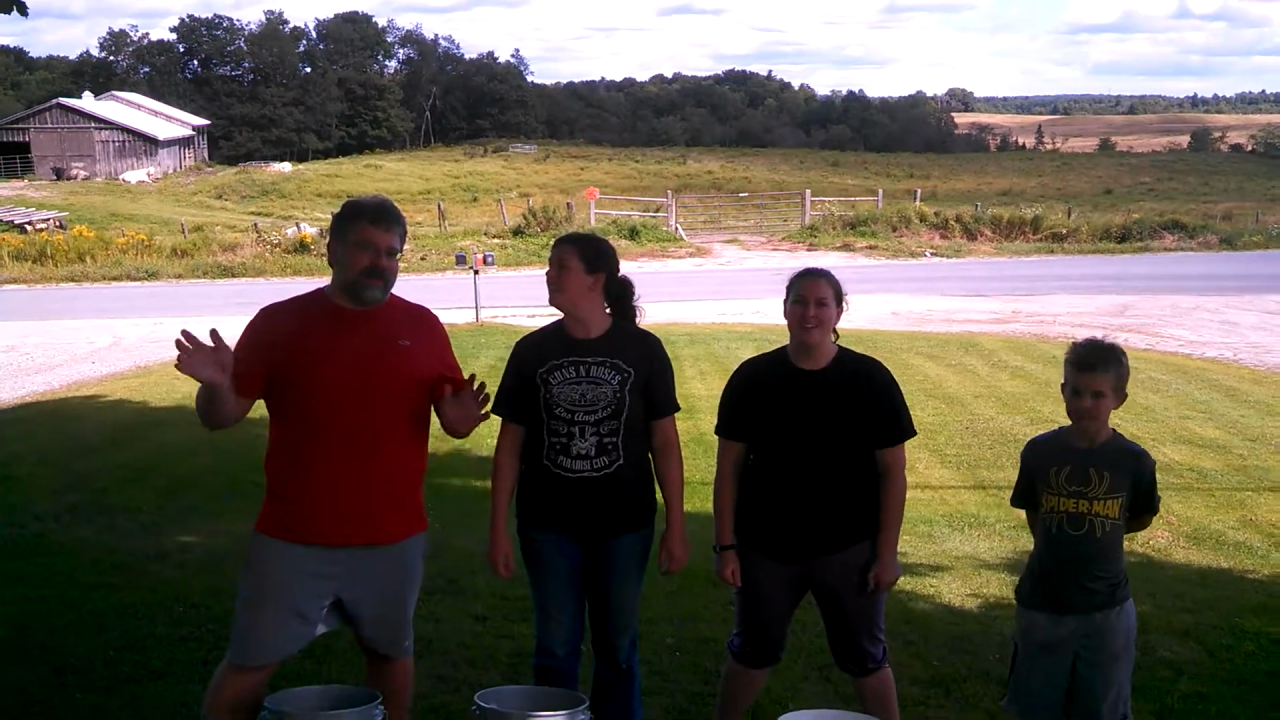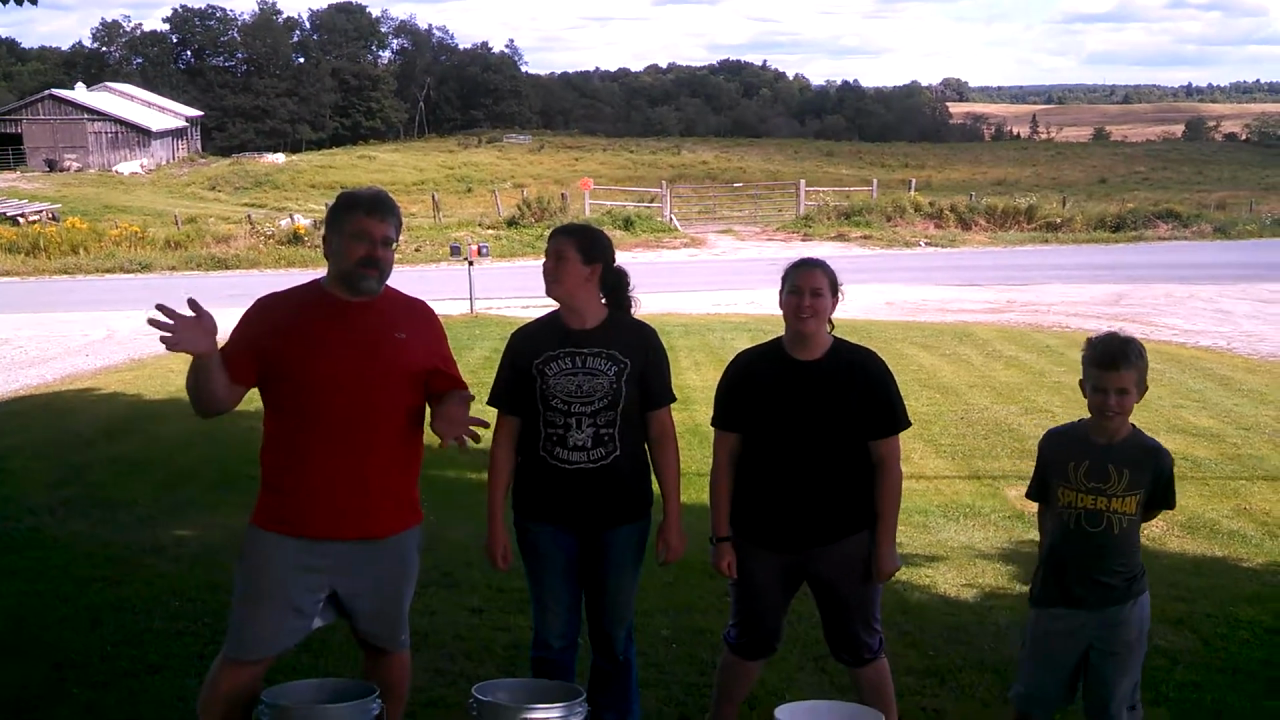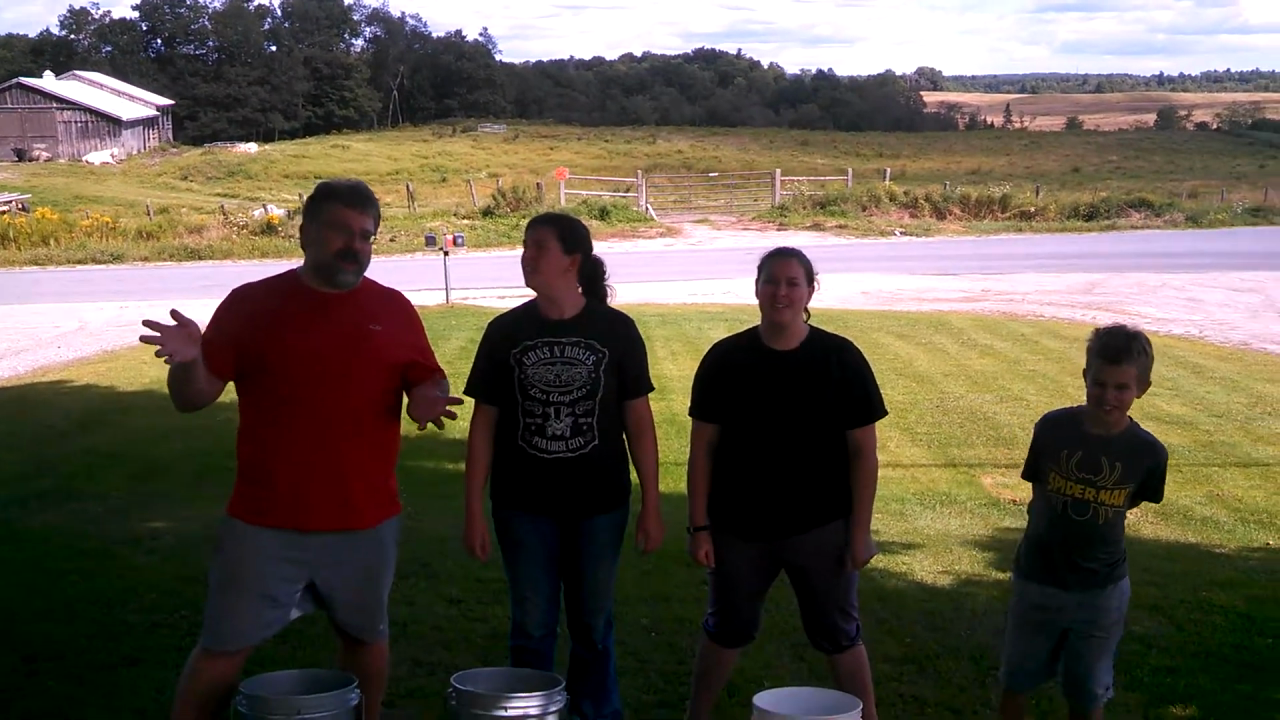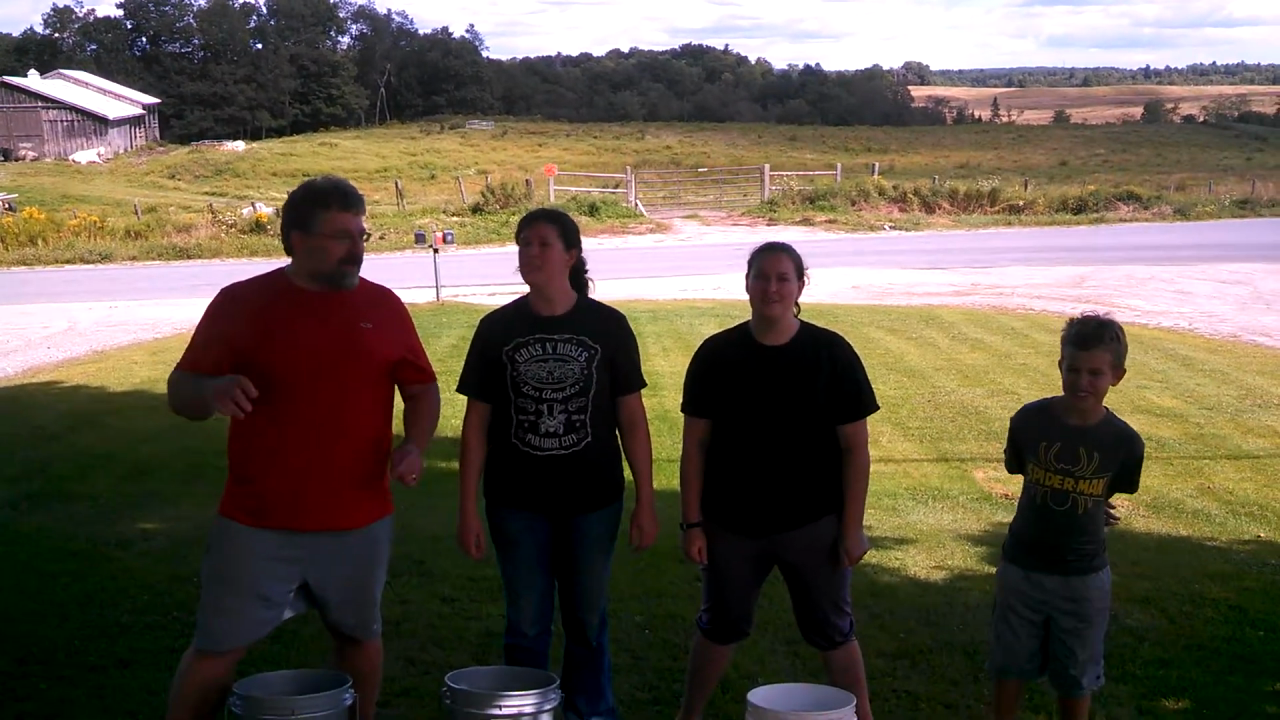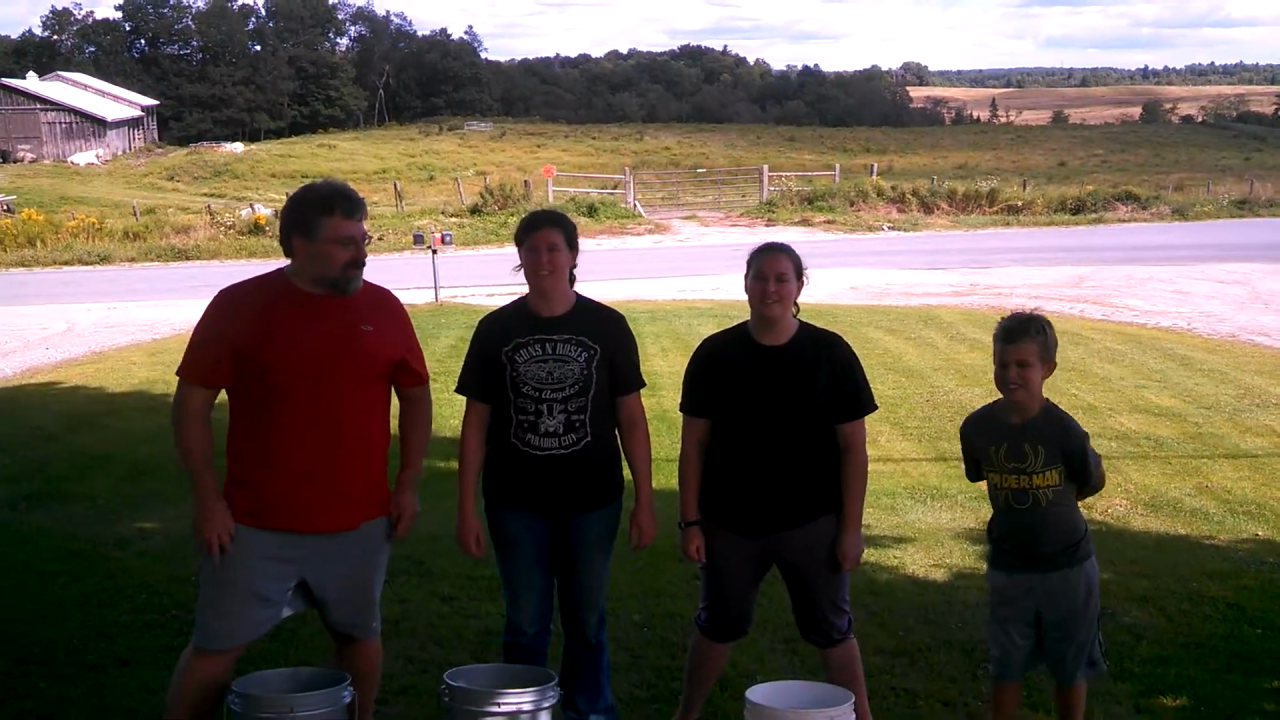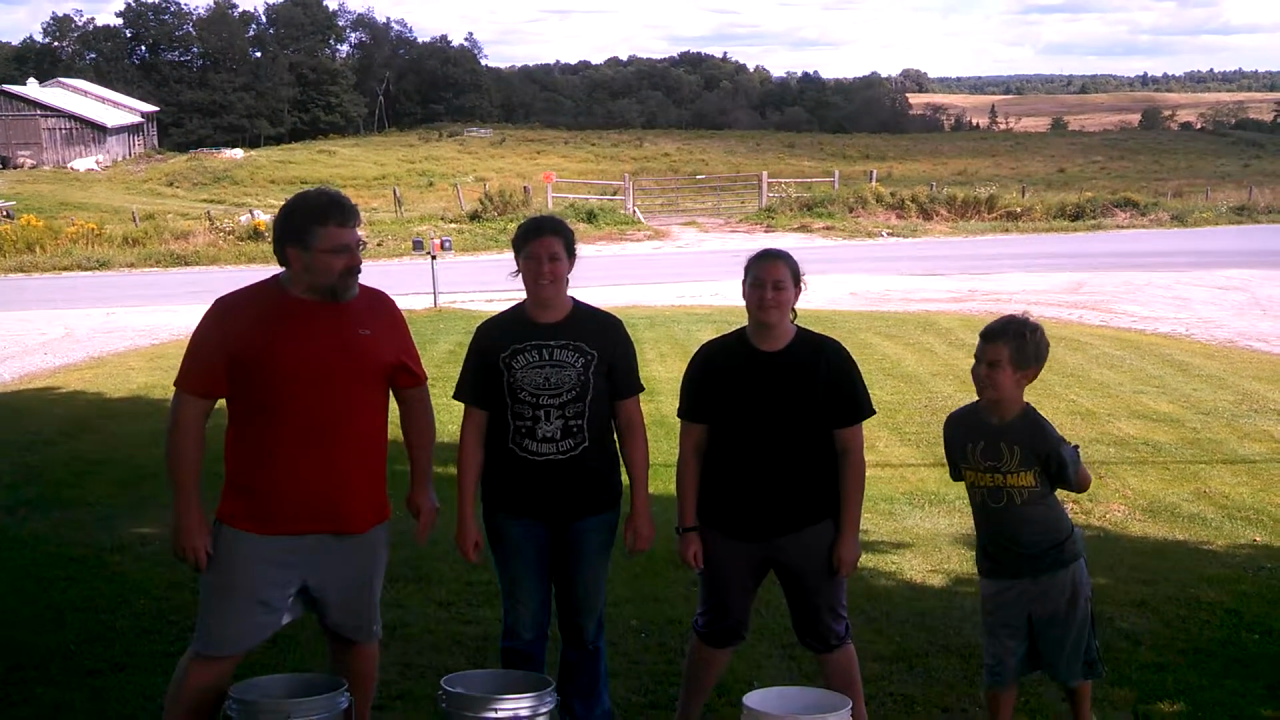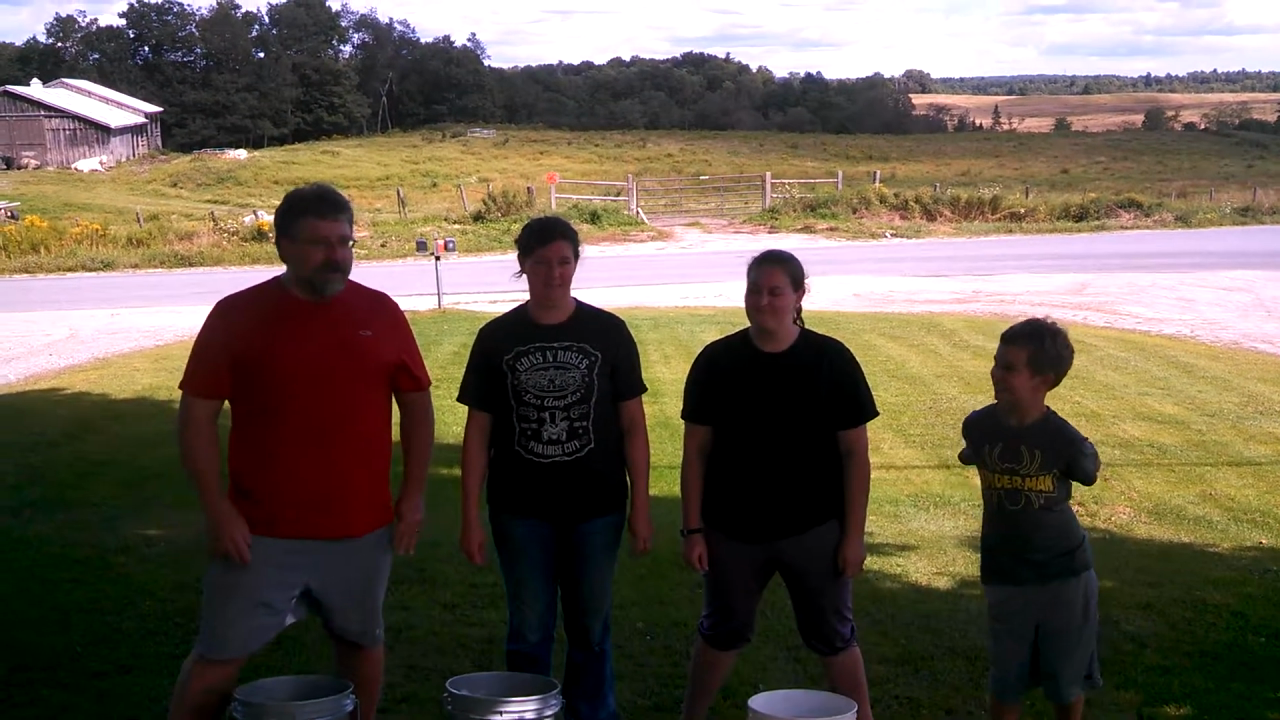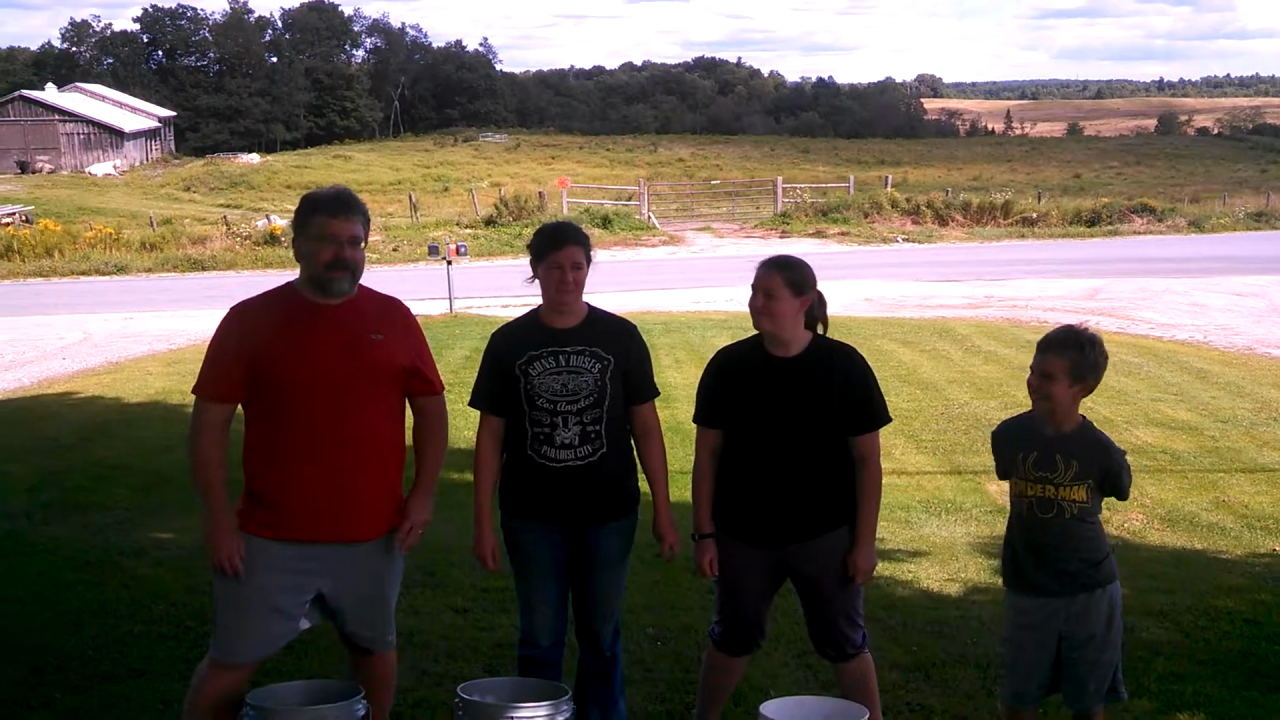
dt=0.3s
person 1, frame 1
left shoulder: (421, 326)
right shoulder: (278, 322)
left elbow: (455, 403)
right elbow: (222, 415)
left wrist: (458, 416)
right wrist: (216, 383)
left hip: (392, 537)
right hip: (292, 538)
left knee: (390, 650)
right knee: (251, 660)
person 1, frame 2
left shoulder: (416, 318)
right shoulder: (275, 313)
left elbow: (453, 395)
right elbow: (214, 401)
left wrist: (450, 413)
right wrist: (204, 355)
left hip: (388, 530)
right hip: (288, 530)
left knee: (387, 644)
right knee: (246, 654)
person 1, frame 3
left shoulder: (393, 309)
right shoulder: (250, 303)
left elbow: (432, 382)
right elbow: (191, 397)
left wrist: (427, 398)
right wrist: (188, 363)
left hip: (366, 521)
right hip: (265, 522)
left knee: (366, 636)
right knee: (223, 646)
person 1, frame 4
left shoulder: (382, 306)
right shoulder: (240, 303)
left elbow: (422, 386)
right elbow: (181, 395)
left wrist: (415, 443)
right wrist: (214, 389)
left hip: (359, 520)
right hip: (258, 522)
left knee: (359, 634)
right knee: (216, 646)
person 1, frame 5
left shoulder: (382, 307)
right shoulder: (237, 305)
left elbow: (415, 395)
right elbow: (192, 401)
left wrist: (407, 484)
right wrist: (207, 497)
left hip: (358, 520)
right hip: (257, 522)
left knee: (358, 632)
right knee: (215, 645)
person 1, frame 6
left shoulder: (378, 310)
right shoulder: (233, 315)
left elbow: (414, 395)
right elbow: (189, 412)
left wrist: (422, 481)
right wrist: (188, 511)
left hip: (357, 524)
right hip: (256, 529)
left knee: (356, 636)
right knee: (214, 652)
person 1, frame 7
left shoulder: (380, 312)
right shoulder: (236, 315)
left elbow: (416, 401)
right elbow: (197, 415)
left wrist: (414, 492)
right wrist: (219, 510)
left hip: (360, 528)
right hip: (261, 531)
left knee: (361, 640)
right knee: (219, 654)
person 1, frame 8
left shoulder: (393, 318)
right shoulder: (250, 319)
left elbow: (430, 406)
right elbow: (210, 421)
left wrist: (422, 494)
right wrist: (219, 518)
left hip: (372, 533)
right hip: (272, 537)
left knee: (373, 645)
right knee: (231, 660)
person 2, frame 1
left shoulder: (643, 350)
right shoulder: (532, 351)
left elbow: (664, 440)
right elbow: (510, 442)
left wrist: (676, 525)
right wrist: (498, 527)
left hip: (624, 524)
right hip: (548, 524)
left knee: (616, 645)
right knee: (556, 644)
person 2, frame 2
left shoulder: (639, 340)
right shoulder: (528, 342)
left elbow: (660, 431)
right elbow: (507, 433)
left wrist: (673, 516)
right wrist: (495, 518)
left hip: (621, 515)
right hip: (545, 516)
left knee: (614, 635)
right knee: (553, 636)
person 2, frame 3
left shoulder: (616, 330)
right shoulder: (504, 332)
left elbow: (638, 420)
right elbow: (484, 423)
left wrist: (651, 505)
right wrist: (473, 509)
left hip: (599, 504)
right hip: (524, 506)
left knee: (592, 625)
right knee: (532, 626)
person 2, frame 4
left shoulder: (607, 325)
right shoulder: (497, 329)
left elbow: (631, 416)
right elbow: (477, 421)
left wrist: (645, 501)
right wrist: (467, 507)
left hip: (592, 500)
right hip: (517, 502)
left knee: (587, 621)
right knee: (526, 624)
person 2, frame 5
left shoulder: (607, 326)
right shoulder: (495, 329)
left elbow: (630, 415)
right elbow: (476, 421)
left wrist: (644, 499)
right wrist: (466, 506)
left hip: (592, 499)
right hip: (516, 502)
left knee: (586, 619)
right knee: (525, 622)
person 2, frame 6
left shoulder: (605, 331)
right shoulder: (493, 336)
left elbow: (629, 421)
right elbow: (474, 428)
left wrist: (641, 505)
right wrist: (465, 513)
left hip: (590, 506)
right hip: (515, 508)
left knee: (584, 625)
right knee: (523, 628)
person 2, frame 7
left shoulder: (608, 332)
right shoulder: (496, 337)
left elbow: (632, 421)
right elbow: (479, 430)
left wrist: (640, 505)
right wrist: (470, 516)
left hip: (596, 508)
right hip: (521, 511)
left knee: (590, 628)
right knee: (529, 630)
person 2, frame 8
left shoulder: (620, 337)
right shoulder: (509, 342)
left elbow: (645, 425)
right elbow: (491, 435)
left wrist: (663, 510)
right wrist: (483, 521)
left hip: (607, 513)
right hip: (531, 516)
left knee: (600, 633)
right knee: (540, 636)
person 3, frame 1
left shoulder: (869, 378)
right shoulder: (752, 378)
left elbow: (892, 470)
right elbow: (730, 466)
left wrist: (886, 552)
right wrist: (725, 544)
left hip: (849, 548)
right hip: (766, 548)
left knee: (865, 657)
right knee: (752, 651)
person 3, frame 2
left shoulder: (864, 369)
right shoulder: (748, 368)
left elbow: (886, 461)
right elbow: (726, 457)
left wrist: (885, 542)
right wrist: (722, 535)
left hip: (845, 539)
right hip: (762, 538)
left knee: (861, 647)
right knee: (748, 642)
person 3, frame 3
left shoulder: (841, 358)
right shoulder: (724, 359)
left elbow: (863, 451)
right elbow: (703, 448)
left wrist: (859, 531)
right wrist: (699, 526)
left hip: (821, 527)
right hip: (739, 527)
left knee: (840, 635)
right knee: (725, 631)
person 3, frame 4
left shoulder: (832, 353)
right shoulder: (716, 354)
left elbow: (854, 446)
right elbow: (695, 443)
left wrist: (852, 526)
right wrist: (692, 522)
left hip: (813, 522)
right hip: (732, 523)
left knee: (833, 630)
right knee: (719, 627)
person 3, frame 5
left shoulder: (831, 353)
right shoulder: (715, 354)
left elbow: (852, 446)
right elbow: (694, 443)
left wrist: (851, 526)
right wrist: (691, 520)
left hip: (812, 521)
right hip: (730, 522)
left knee: (831, 629)
right knee: (717, 625)
person 3, frame 6
left shoulder: (828, 358)
right shoulder: (712, 360)
left elbow: (850, 452)
right elbow: (692, 449)
left wrist: (848, 532)
right wrist: (689, 526)
left hip: (809, 527)
right hip: (728, 527)
left knee: (828, 634)
right knee: (715, 629)
person 3, frame 7
left shoulder: (832, 360)
right shoulder: (716, 361)
left elbow: (854, 452)
right elbow: (697, 450)
left wrist: (854, 533)
right wrist: (693, 528)
left hip: (815, 529)
right hip: (733, 530)
left knee: (834, 637)
right knee: (721, 632)
person 3, frame 8
left shoulder: (844, 365)
right shoulder: (728, 365)
left elbow: (867, 459)
right elbow: (708, 454)
left wrist: (864, 541)
right wrist: (704, 532)
left hip: (826, 535)
right hip: (744, 535)
left knee: (845, 643)
right knee: (732, 639)
person 4, frame 1
left shoulder: (1134, 461)
right shoulder: (1039, 451)
left elbow: (1141, 520)
left wrist: (1095, 535)
right wrist: (1054, 549)
left hip: (1107, 608)
right hip: (1043, 603)
person 4, frame 2
left shoulder: (1153, 457)
right shoulder: (1056, 443)
left elbow: (1151, 510)
left wrist: (1107, 531)
right wrist: (1054, 553)
left hip: (1121, 603)
right hip: (1056, 596)
person 4, frame 3
left shoulder: (1148, 452)
right shoulder: (1051, 427)
left elbow: (1131, 502)
left wrist: (1090, 519)
right wrist: (1055, 522)
left hip: (1102, 587)
right hip: (1037, 576)
left knee: (1088, 685)
right knee: (1018, 673)
person 4, frame 4
left shoulder: (1124, 442)
right shoulder: (1029, 419)
left elbow: (1110, 493)
right wrist: (1050, 510)
left hip: (1083, 575)
right hip: (1022, 566)
left knee: (1076, 673)
right knee: (1010, 664)
person 4, frame 5
left shoulder: (1063, 430)
right shoulder: (976, 427)
left elbow: (1093, 482)
left wrist: (1053, 500)
right wrist: (1019, 508)
left hip: (1067, 564)
right hip: (1008, 565)
left knee: (1072, 663)
right knee: (1007, 662)
person 4, frame 6
left shoulder: (1039, 434)
right shoulder: (958, 425)
left elbow: (1081, 482)
left hip: (1056, 564)
right hip: (998, 569)
left knee: (1071, 663)
right knee: (1000, 666)
person 4, frame 7
left shoulder: (1064, 439)
right shoulder: (977, 426)
left elbow: (1091, 474)
left hip: (1065, 574)
right hip: (1005, 575)
left knee: (1066, 676)
right knee: (1006, 676)
person 4, frame 8
left shoulder: (1100, 450)
right shoulder: (1009, 435)
left elbow: (1119, 492)
left hip: (1090, 587)
right hip: (1029, 587)
left knee: (1089, 688)
right knee: (1021, 685)
